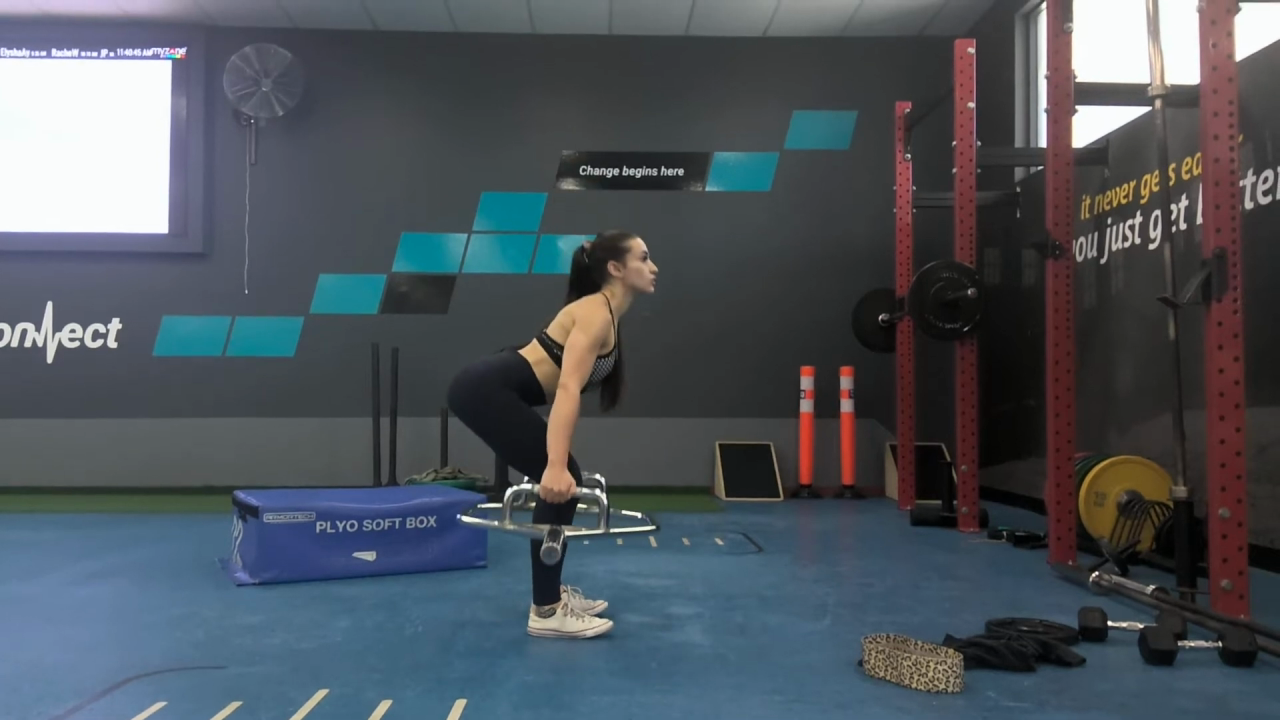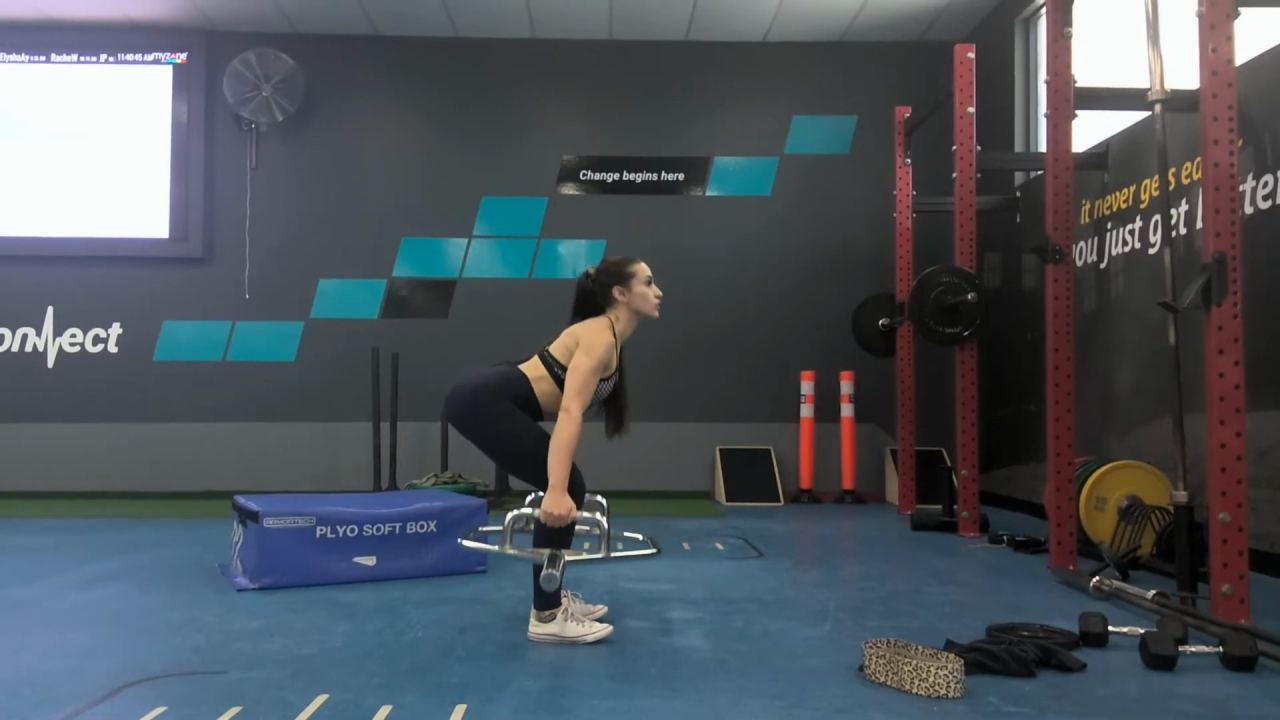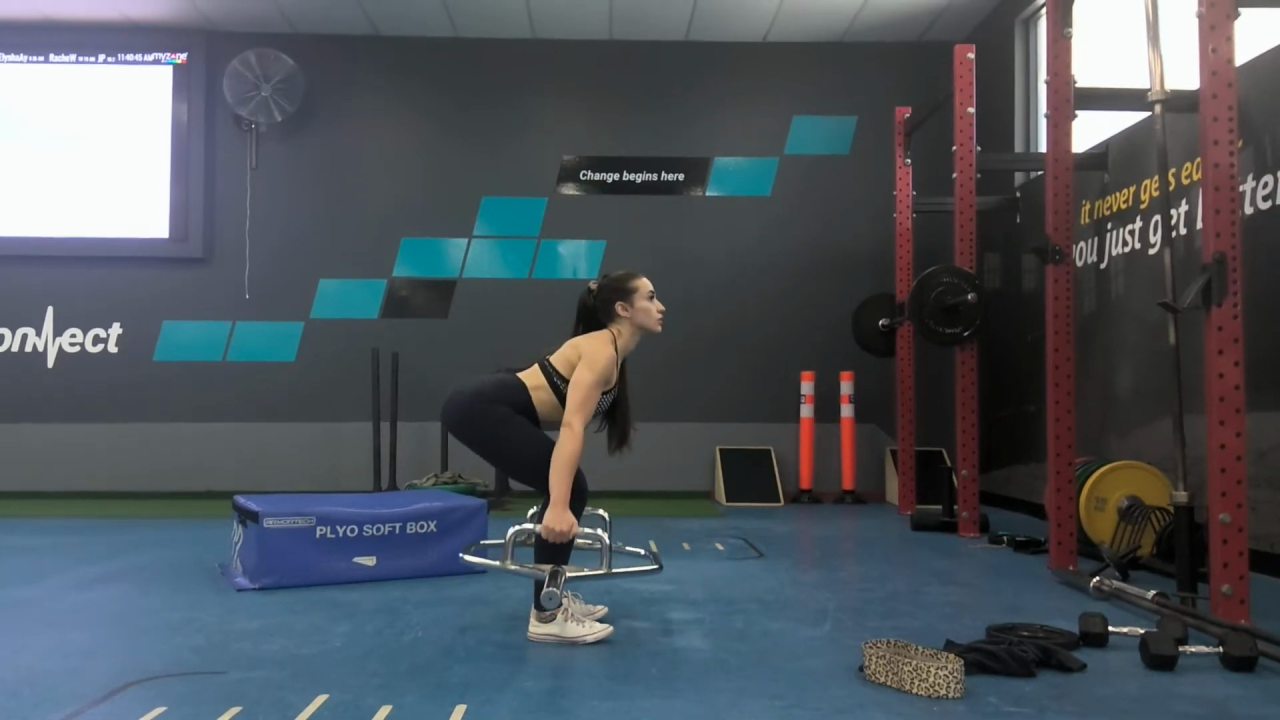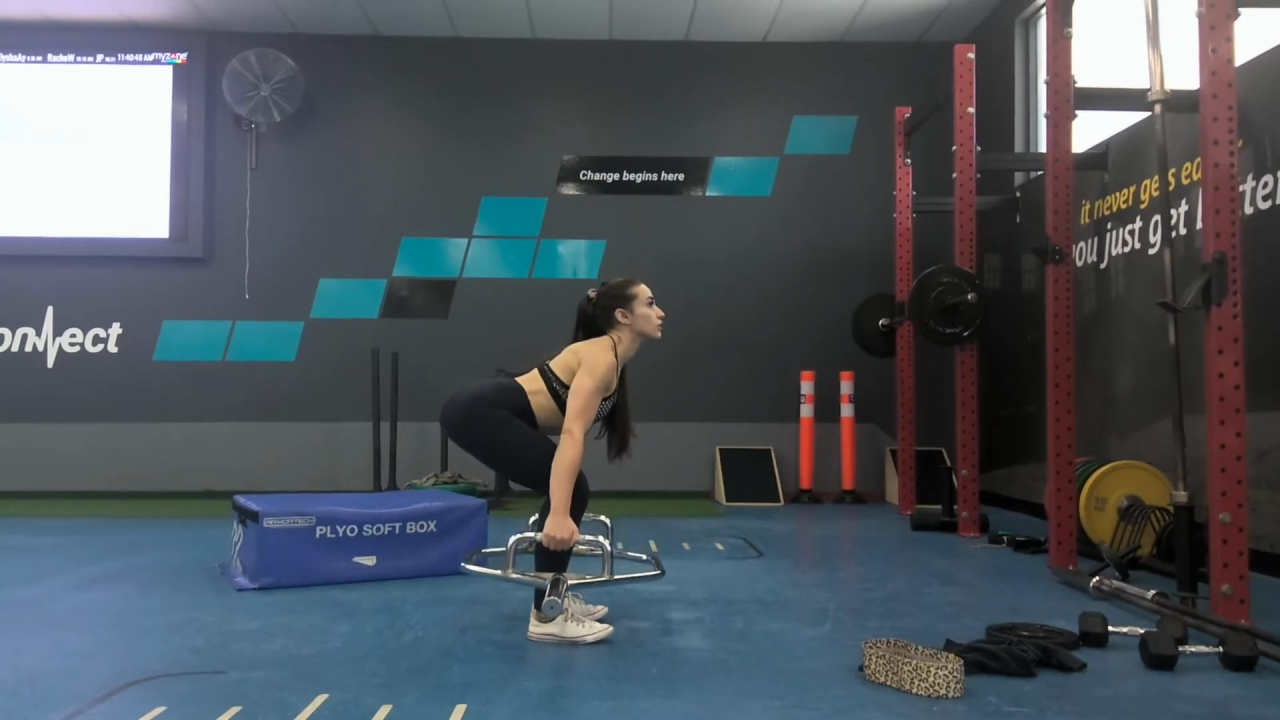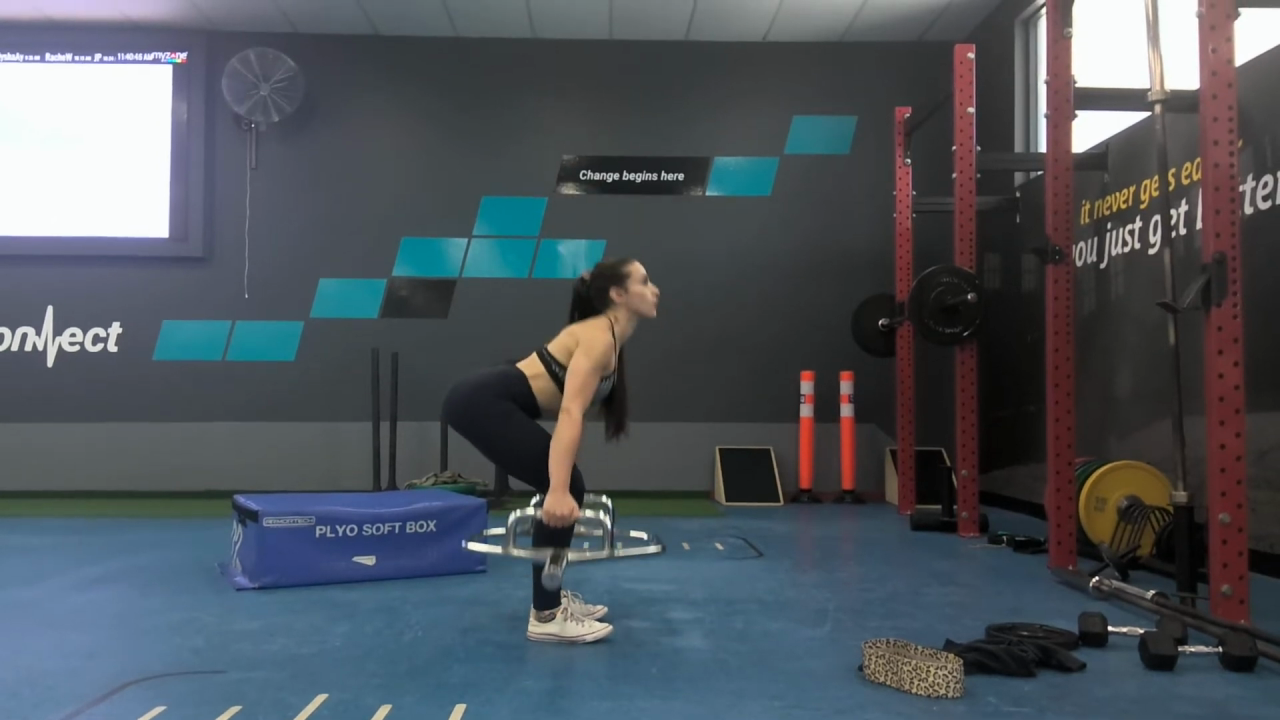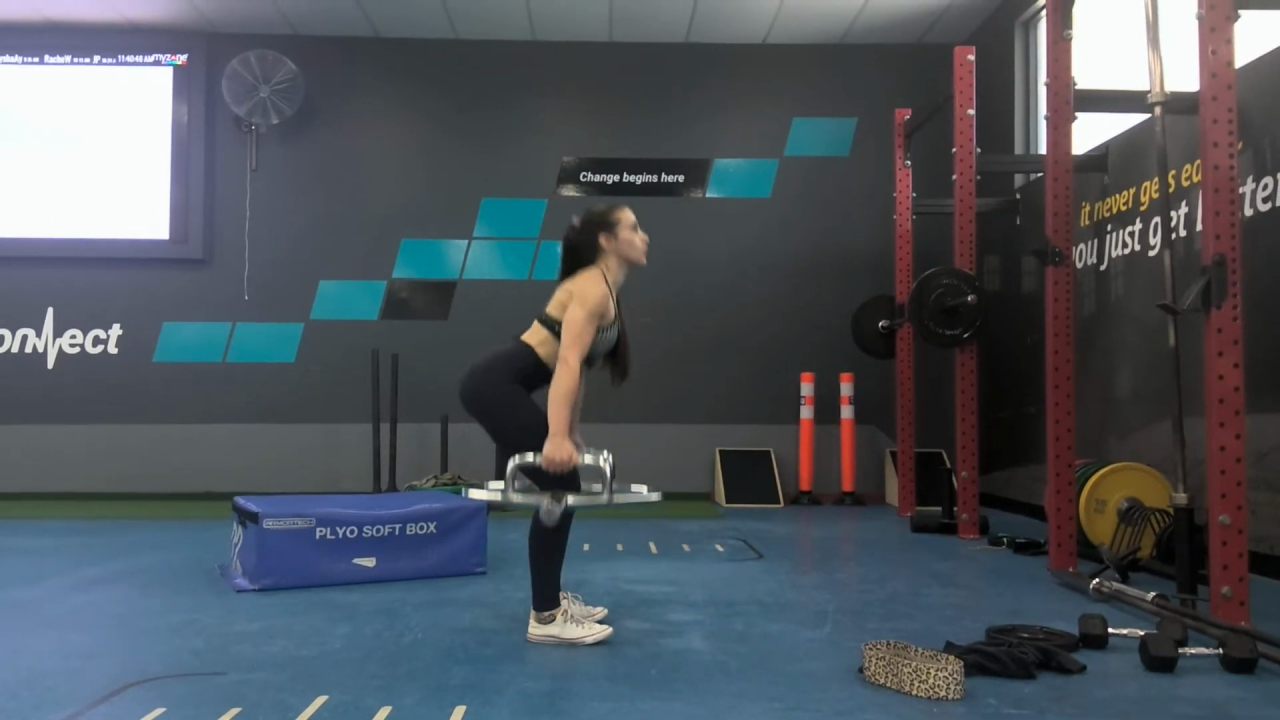
dt=0.2s
person 1, frame 1
left shoulder: (602, 314)
right shoulder: (597, 314)
left elbow: (567, 388)
right elbow: (567, 391)
left wrist: (560, 460)
right wrist: (556, 468)
left hip: (491, 389)
right hip: (485, 391)
left knee: (565, 483)
right knee: (561, 487)
left ankle: (552, 591)
right ankle: (546, 611)
person 1, frame 2
left shoulder: (605, 337)
right shoulder: (600, 337)
left elbow: (569, 410)
right elbow: (569, 413)
left wrist: (561, 484)
right wrist: (556, 492)
left hip: (487, 401)
right hip: (482, 403)
left knee: (568, 487)
right knee: (566, 495)
left ankle: (552, 596)
right ankle: (547, 615)
person 1, frame 3
left shoulder: (609, 351)
right shoulder: (602, 351)
left elbow: (571, 424)
right elbow: (572, 428)
left wrist: (563, 497)
right wrist: (558, 507)
left hip: (485, 406)
right hip: (478, 410)
left knee: (568, 490)
right knee: (569, 495)
right ankle: (547, 616)
person 1, frame 4
left shoulder: (610, 358)
right shoulder: (602, 358)
left elbow: (573, 431)
right elbow: (572, 436)
left wrist: (563, 507)
right wrist: (558, 514)
left hip: (483, 411)
right hip: (477, 414)
left knee: (570, 491)
right knee: (570, 495)
right ankle: (547, 615)
person 1, frame 5
left shoulder: (606, 340)
right shoulder: (599, 338)
left elbow: (571, 413)
right elbow: (570, 415)
left wrist: (563, 485)
right wrist: (558, 491)
left hip: (486, 402)
right hip: (480, 404)
left knee: (567, 487)
right knee: (565, 493)
left ankle: (552, 596)
right ankle: (546, 615)
person 1, frame 6
left shoulder: (603, 292)
right shoulder: (593, 288)
left elbow: (573, 366)
right elbow: (567, 364)
left wrist: (572, 433)
right wrist: (556, 438)
left hip: (501, 384)
right hip: (495, 385)
left knee: (564, 481)
right knee: (558, 486)
left ankle: (551, 598)
right ankle: (545, 617)
